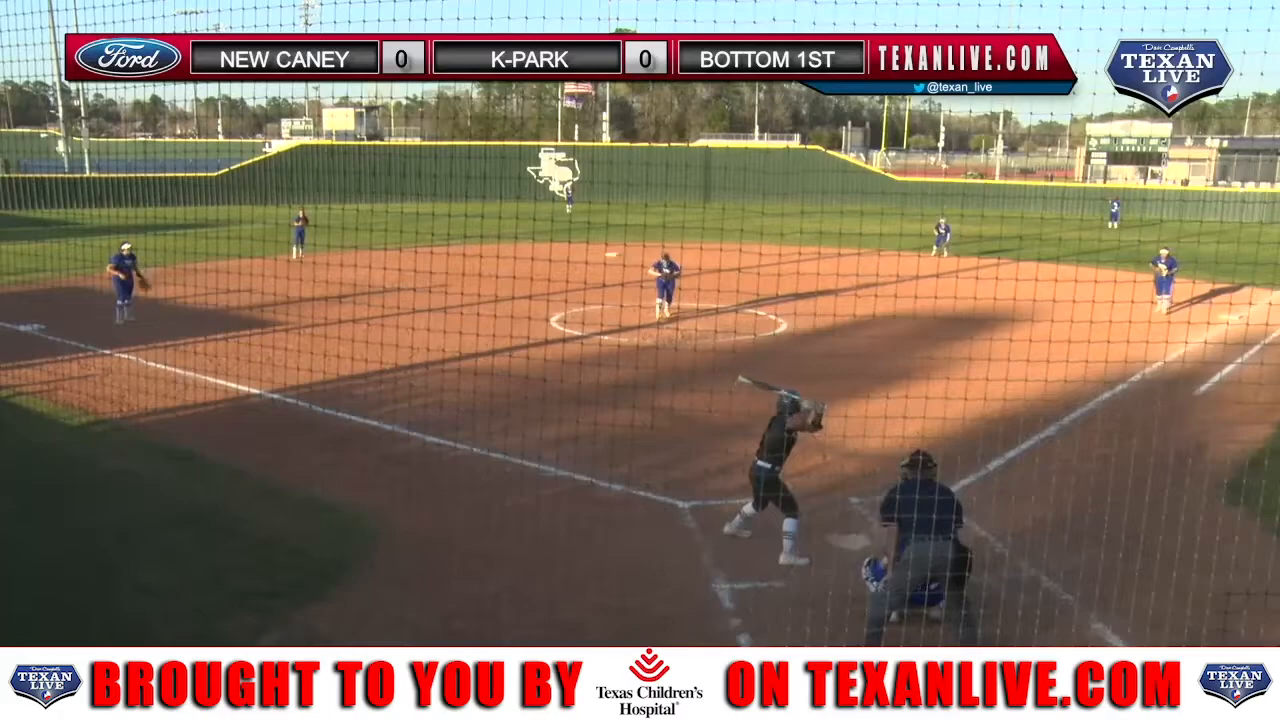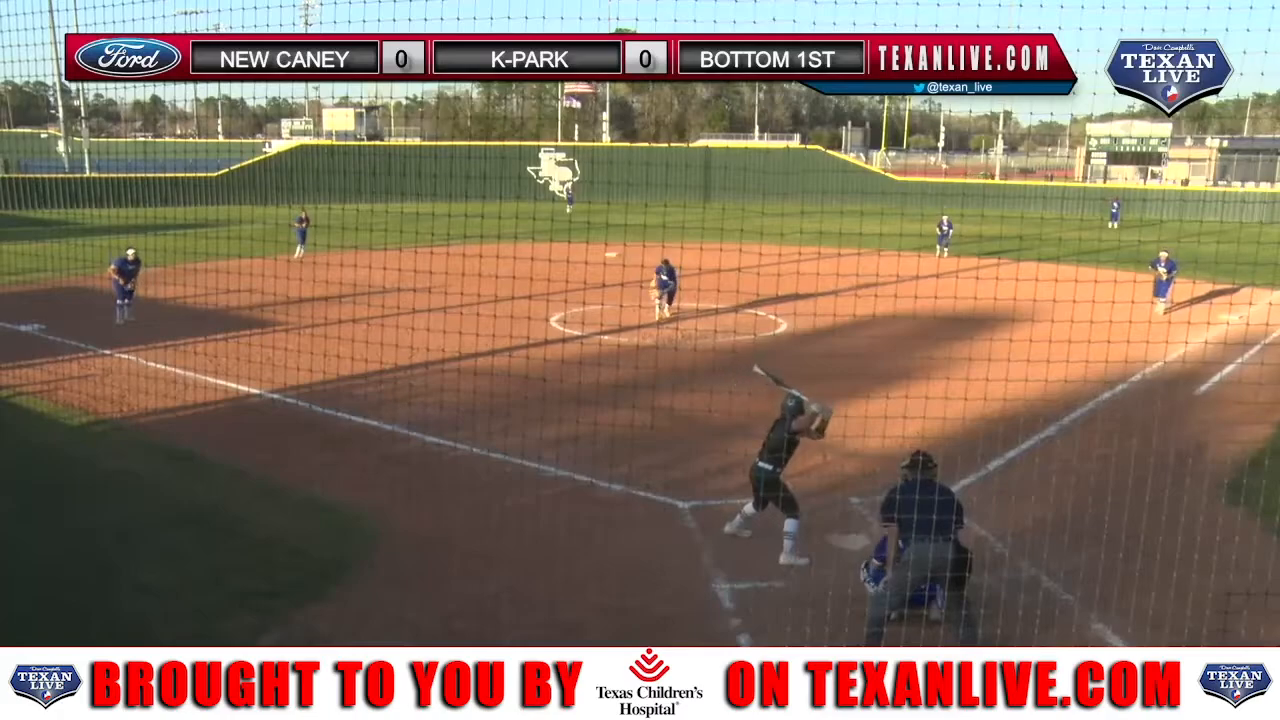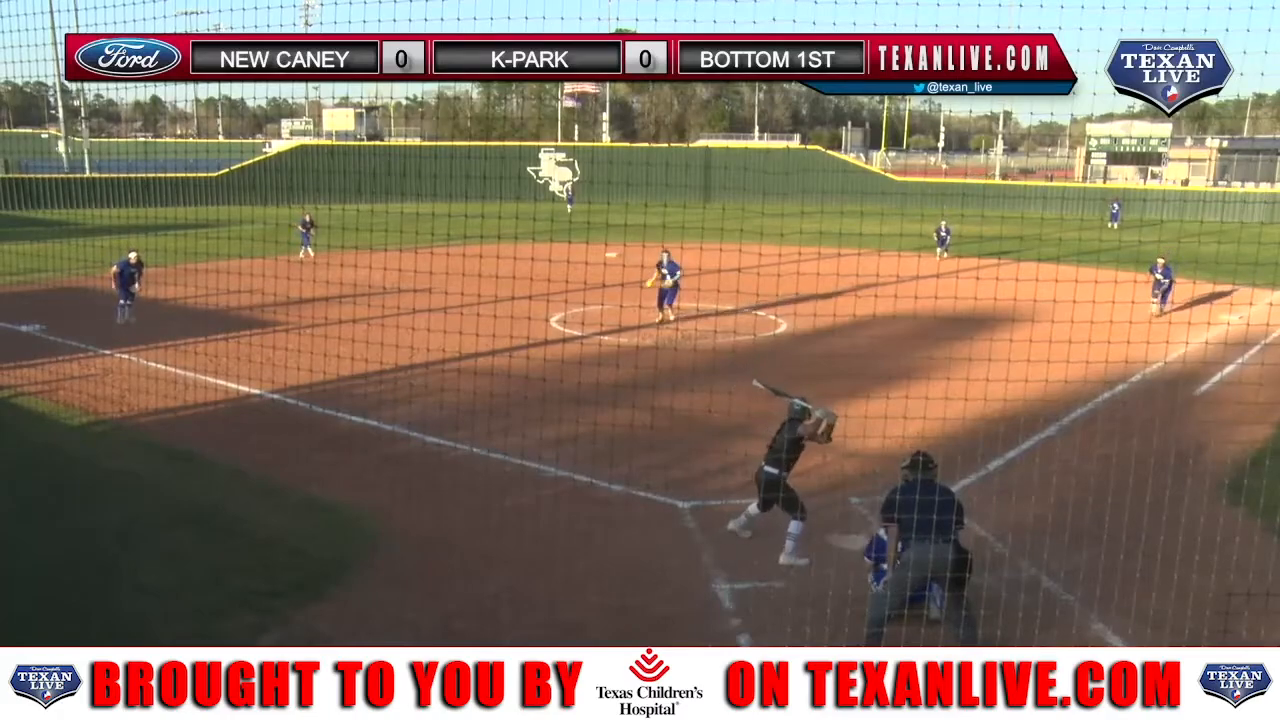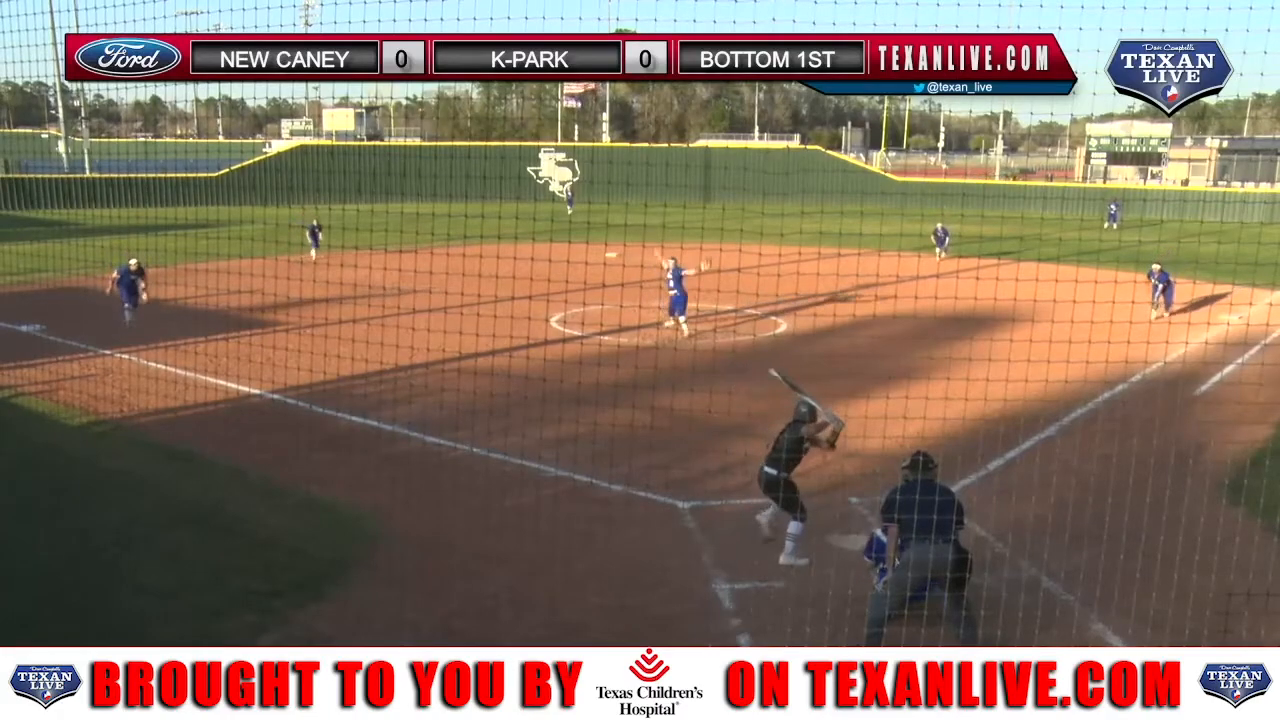
dt=0.3s
person 1, frame 1
left shoulder: (896, 493)
right shoulder: (948, 494)
left elbow: (893, 536)
right elbow: (955, 531)
left wrist: (891, 570)
left hip: (916, 552)
right hip: (949, 552)
left knee: (881, 602)
right knee: (958, 605)
person 1, frame 2
left shoulder: (897, 494)
right shoulder: (948, 495)
left elbow: (893, 537)
right elbow: (955, 532)
left wrist: (890, 571)
left hip: (916, 553)
right hip: (949, 554)
left knee: (882, 602)
right knee: (959, 605)
person 1, frame 3
left shoulder: (897, 494)
right shoulder: (949, 495)
left elbow: (893, 537)
right elbow: (955, 533)
left wrist: (890, 571)
left hip: (916, 554)
right hip: (949, 554)
left knee: (881, 602)
right knee: (959, 605)
person 1, frame 4
left shoulder: (897, 495)
right shoulder: (949, 495)
left elbow: (892, 537)
right elbow: (956, 533)
left wrist: (890, 571)
left hip: (916, 554)
right hip: (949, 555)
left knee: (882, 600)
right knee: (959, 603)
person 2, frame 1
left shoulder: (788, 422)
right shoulder: (781, 422)
left elbow: (813, 427)
right elbow: (800, 421)
left wrist: (817, 412)
right wrist: (807, 408)
left hip: (758, 471)
right hip: (767, 475)
left knee: (759, 503)
right knee: (791, 510)
left ankle: (733, 526)
right ankle: (788, 555)
person 2, frame 2
left shoulder: (792, 425)
right shoulder: (786, 424)
left elbow: (816, 434)
right elbow: (805, 424)
left wrist: (824, 417)
right wrist: (815, 410)
left hip: (758, 471)
right hip: (768, 476)
left knee: (759, 503)
right knee: (792, 512)
left ankle: (734, 526)
right ankle: (788, 555)
person 2, frame 3
left shoulder: (797, 429)
right shoulder: (792, 428)
left elbow: (823, 438)
right elbow: (811, 430)
left wrist: (829, 422)
right wrist: (819, 417)
left hip: (764, 474)
right hip: (773, 479)
left knee: (764, 504)
right knee: (799, 513)
left ankle: (737, 524)
right ankle: (789, 555)
person 2, frame 4
left shoulder: (803, 432)
right shoulder: (795, 430)
left elbow: (825, 444)
right elbow: (813, 430)
left wrist: (835, 431)
right wrist: (826, 421)
left hip: (768, 475)
right hip: (772, 479)
left knee: (791, 493)
right knee: (799, 514)
left ankle: (767, 517)
right ankle: (788, 556)
